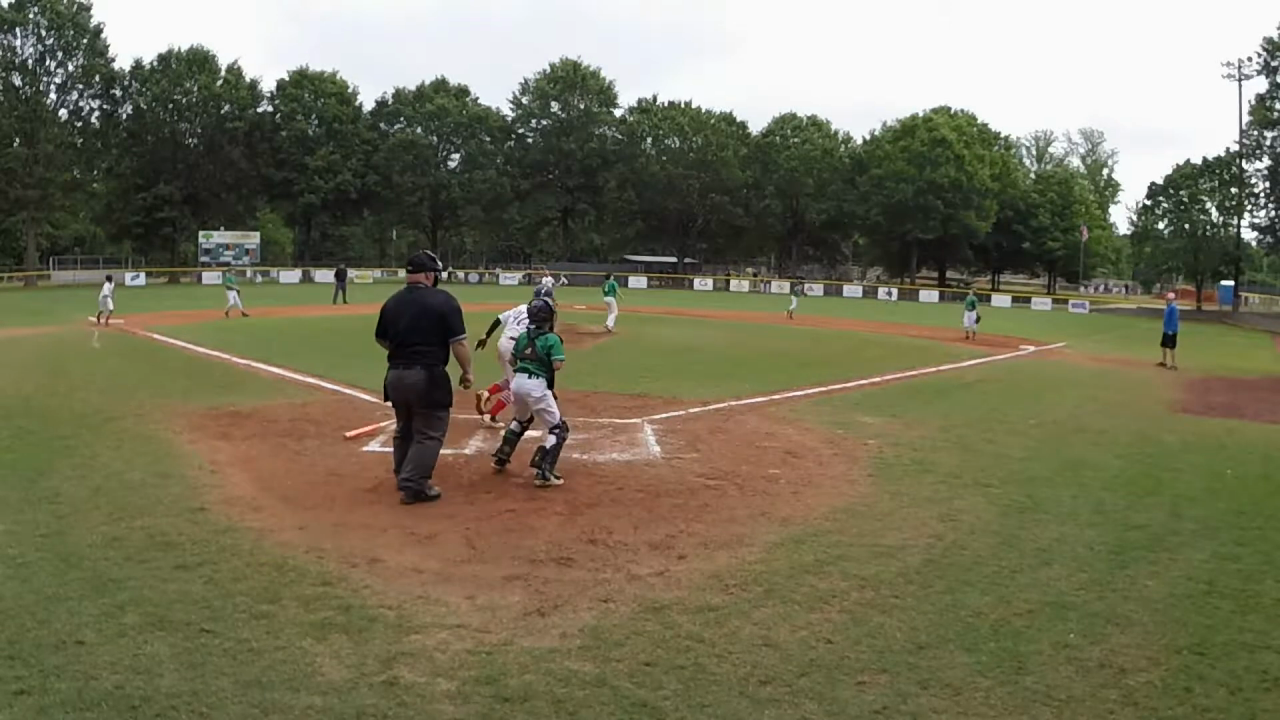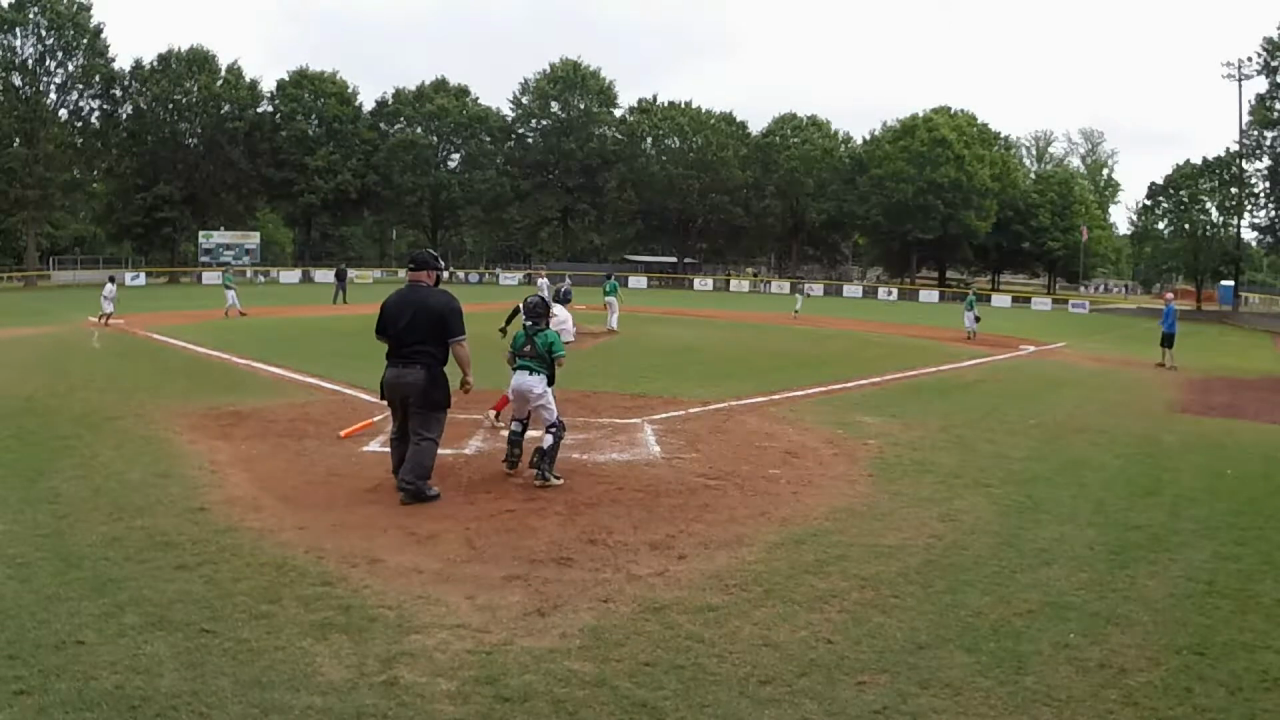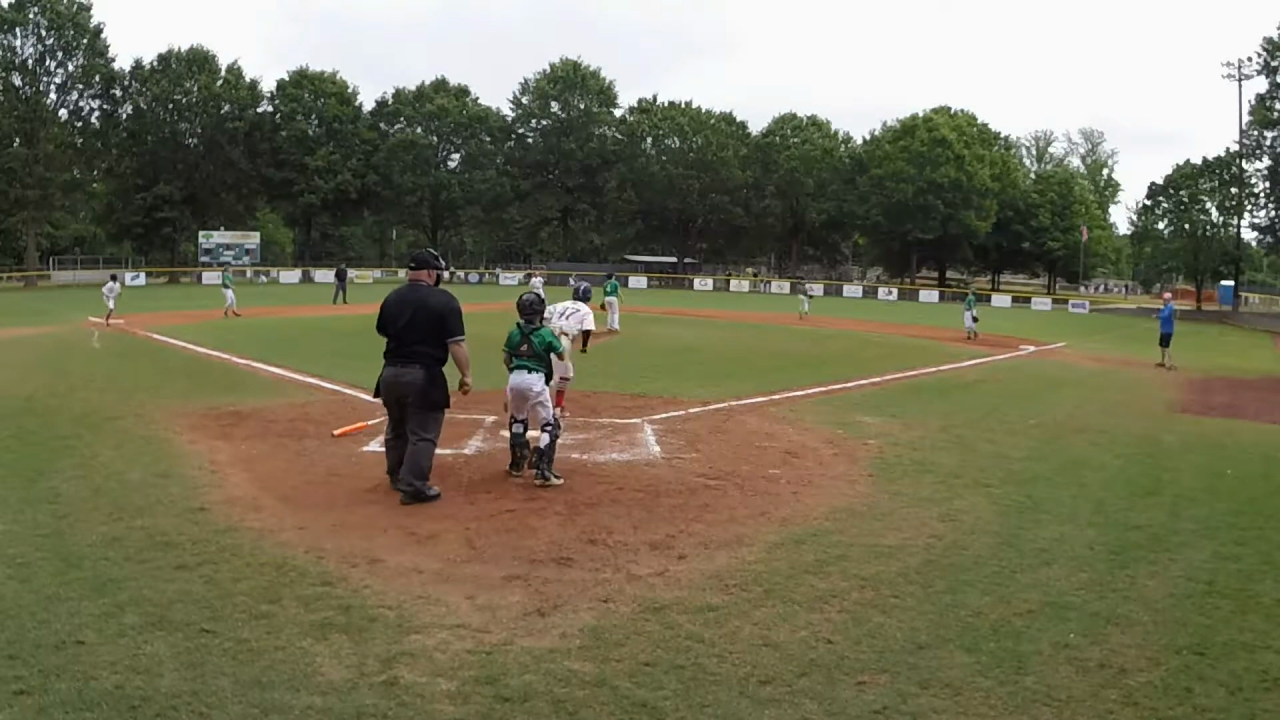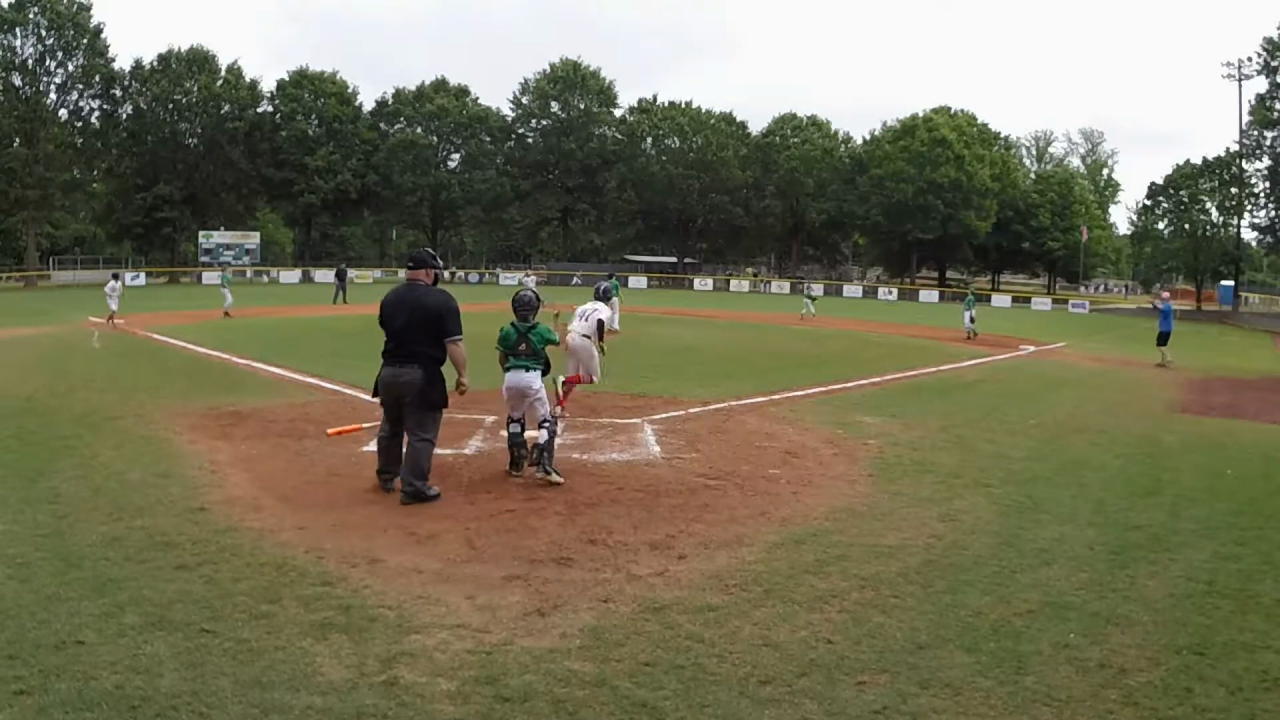
dt=0.1s
person 1, frame 1
left shoulder: (392, 302)
right shoulder: (444, 300)
left elbow: (381, 339)
right elbow: (458, 342)
right wrist: (467, 371)
left hip: (395, 375)
right hip: (427, 377)
left knee: (404, 429)
right knee: (429, 433)
left ankle: (405, 478)
right ankle: (414, 486)
person 1, frame 2
left shoulder: (392, 300)
right shoulder: (444, 300)
left elbow: (381, 336)
right elbow: (458, 343)
right wrist: (467, 374)
left hip: (393, 374)
right hip: (426, 377)
left knee: (401, 430)
right knee: (425, 434)
left ankle: (403, 478)
right ankle: (413, 487)
person 1, frame 3
left shoulder: (392, 297)
right shoulder: (444, 300)
left elbow: (382, 331)
right elbow: (456, 343)
right wrist: (466, 375)
left hip: (391, 373)
right hip: (424, 376)
left knee: (395, 429)
right knee: (423, 434)
left ankle: (397, 477)
right ankle: (414, 488)
person 1, frame 4
left shoulder: (391, 297)
right shoulder: (442, 300)
right elbow: (454, 343)
right wrist: (462, 375)
left hip: (390, 373)
right hip: (423, 376)
left knee: (390, 428)
right knee: (421, 435)
left ankle: (387, 477)
right ankle: (413, 488)
person 2, frame 1
left shoulder: (523, 336)
right shoulder: (552, 339)
left elbow: (511, 360)
right elbow: (557, 366)
right wrist: (560, 362)
left hip: (517, 383)
right hip: (537, 386)
left knee: (520, 420)
right knee: (558, 428)
left ankle: (501, 460)
right ankle: (543, 474)
person 2, frame 2
left shoulder: (520, 333)
right shoulder: (551, 335)
left elbow: (510, 359)
right elbow: (560, 362)
left hip: (517, 380)
right hip: (537, 383)
left knee: (519, 419)
right knee: (554, 427)
left ankle: (512, 462)
right ankle: (543, 473)
person 2, frame 3
left shoulder: (514, 332)
right shoulder: (546, 333)
left elbow: (506, 359)
right elbow: (561, 356)
right wrist: (558, 340)
left hip: (515, 379)
right hip: (536, 381)
left knee: (517, 420)
right knee: (549, 425)
left ankle: (517, 465)
right ankle: (543, 473)
person 2, frame 4
left shoulder: (507, 330)
right shoulder: (542, 330)
left elbow: (501, 358)
right elbow: (557, 341)
left hip: (511, 378)
right hip: (533, 379)
left knee: (515, 419)
right knee: (546, 422)
left ankle: (516, 464)
right ankle: (544, 467)
